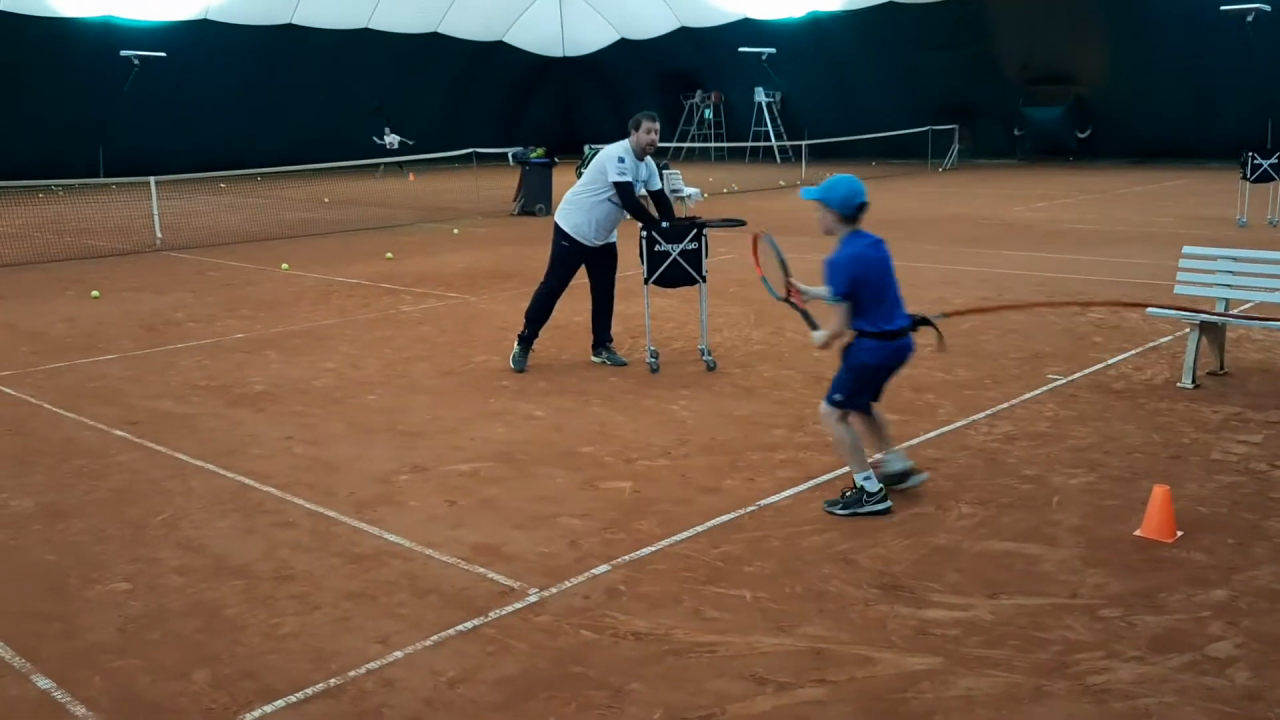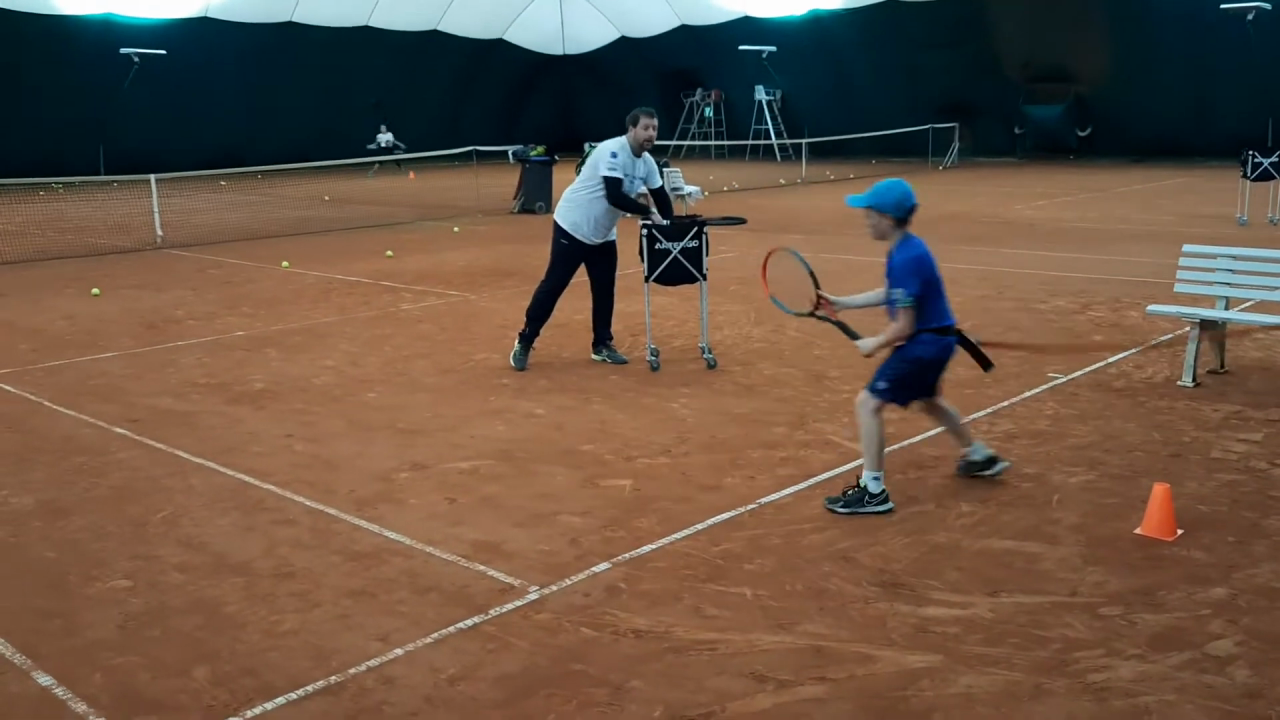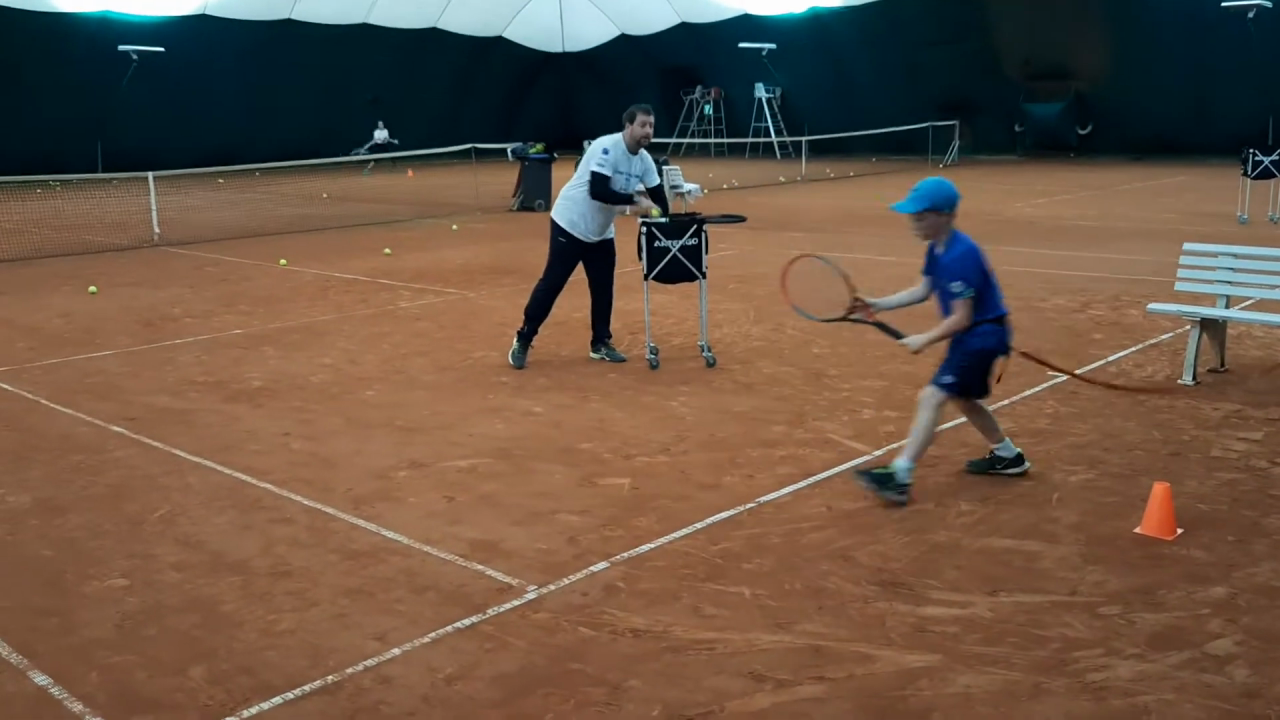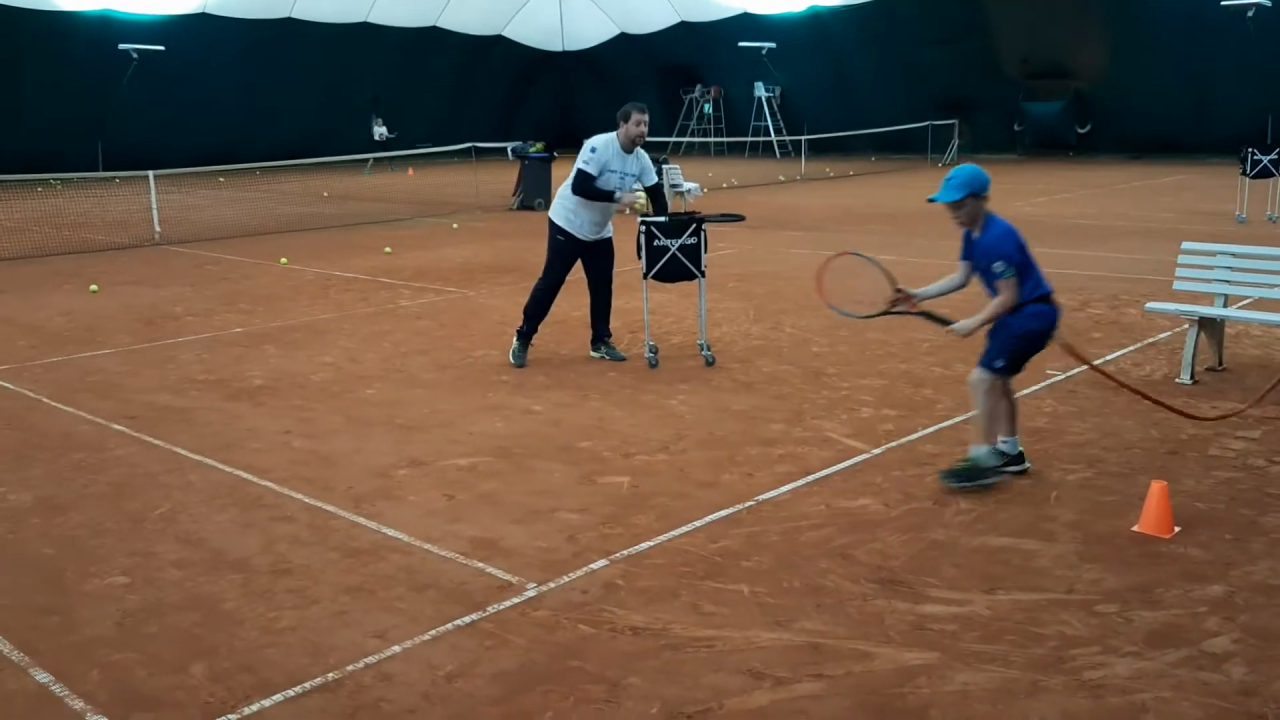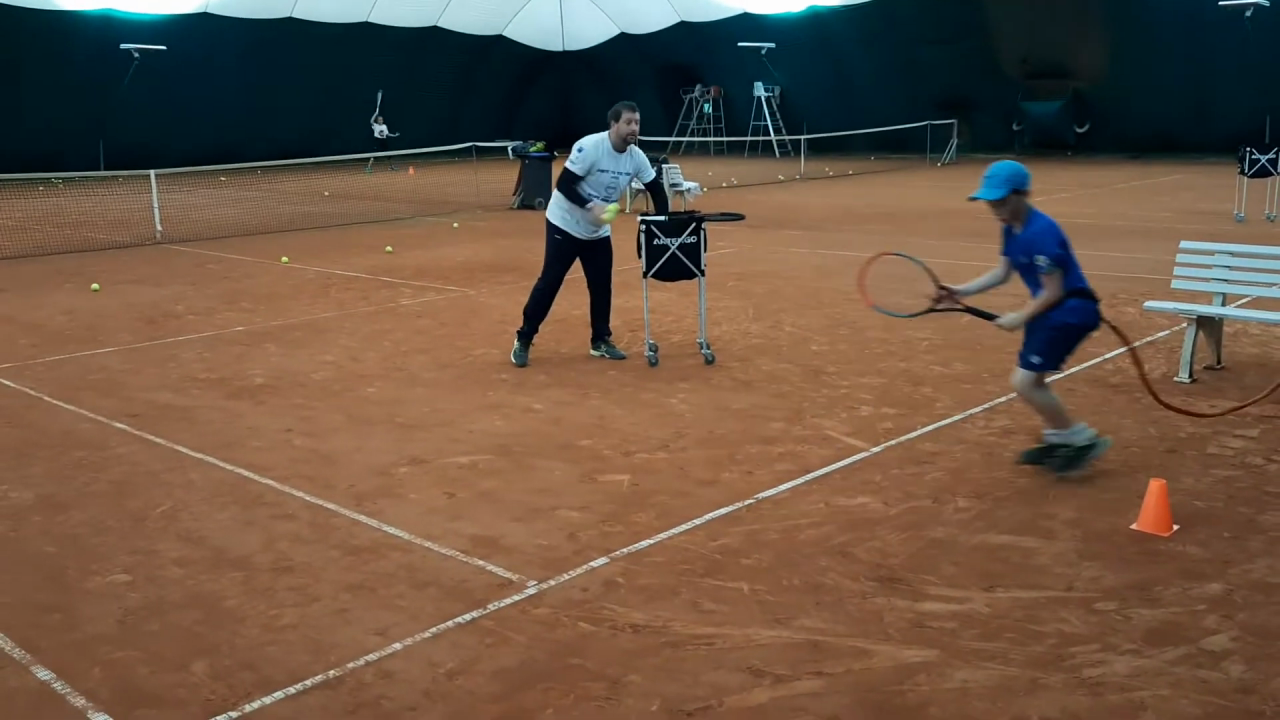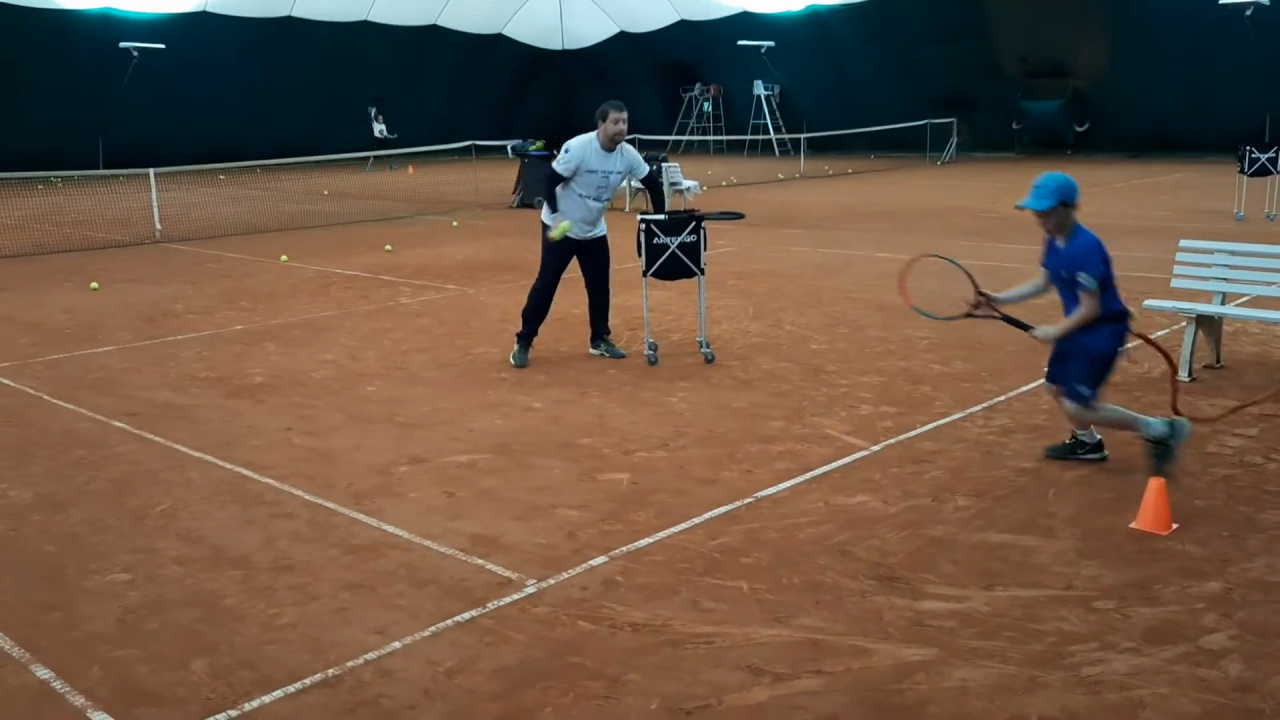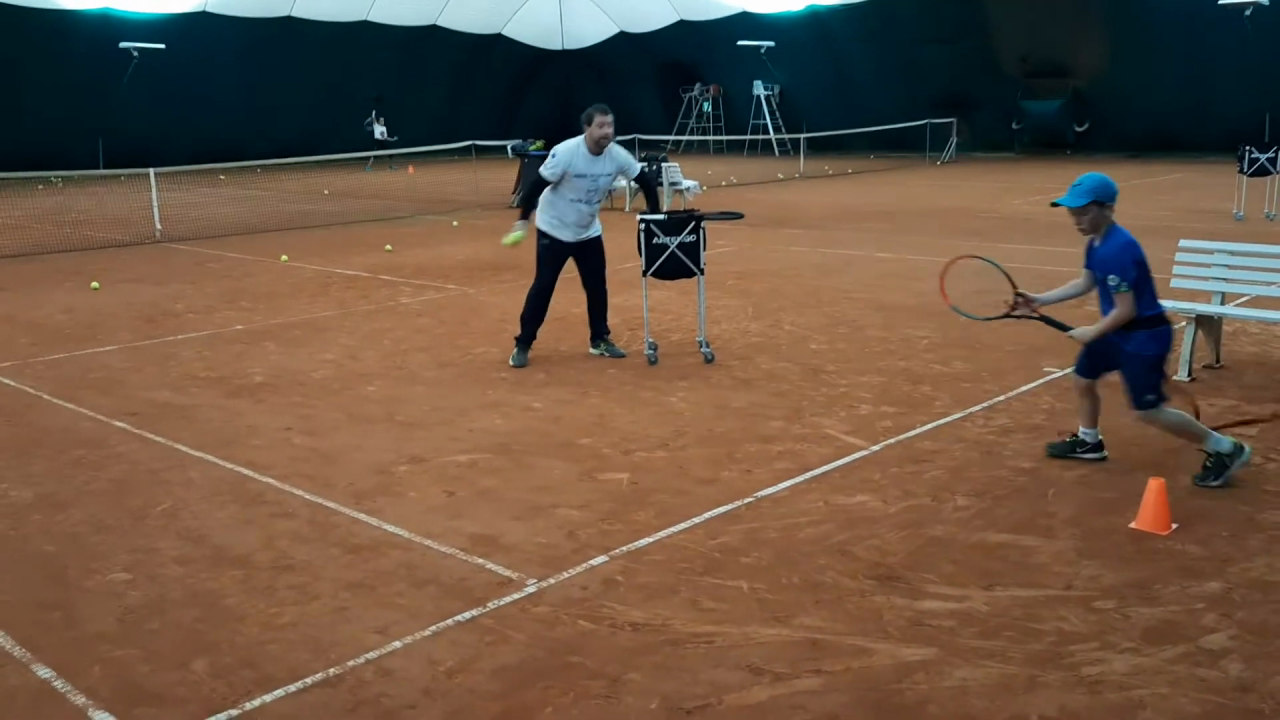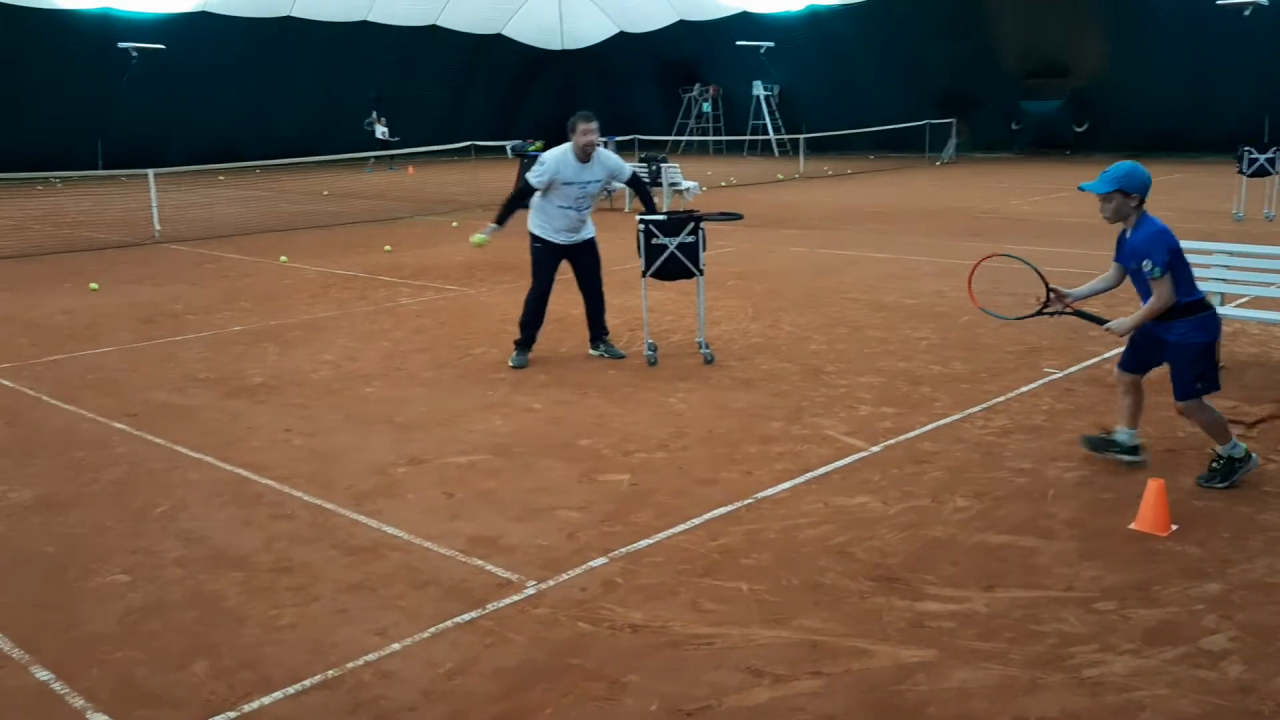
dt=0.1s
person 1, frame 1
left shoulder: (840, 260)
right shoulder: (873, 244)
left elbow: (841, 325)
left wrist: (822, 339)
right wrist: (811, 292)
left hip: (874, 347)
right hip: (895, 340)
left knee: (832, 413)
right knee: (859, 403)
left ankle: (871, 492)
right ankle: (896, 467)
person 1, frame 2
left shoulder: (905, 260)
right shoulder: (910, 249)
left elbow: (904, 325)
right elbow: (888, 297)
left wrist: (874, 344)
right wrist: (842, 302)
left hip: (924, 343)
right hip: (934, 338)
left knee: (867, 404)
right knee: (927, 401)
left ankle: (873, 491)
right ankle: (981, 457)
person 1, frame 3
left shoulder: (961, 256)
right shoulder: (937, 248)
left elbow: (963, 317)
right elbow: (922, 291)
left wrist: (923, 341)
right wrist: (877, 304)
left hip: (984, 335)
right hip: (974, 334)
left knee: (931, 399)
right knee: (965, 399)
left ankle: (898, 476)
right ankle: (1008, 455)
person 1, frame 4
left shoulder: (999, 237)
right shoulder: (973, 234)
left elbow: (1009, 296)
right elbow: (961, 277)
left wrist: (973, 324)
right wrist: (917, 294)
left hip: (1033, 315)
right hip: (1017, 315)
left knee: (980, 381)
right knee: (996, 382)
left ankle: (983, 460)
right ankle: (1009, 452)
person 1, frame 5
left shoulder: (1042, 233)
right shoulder: (1011, 229)
left elbow: (1054, 291)
right elbow: (1002, 273)
left wrist: (1019, 317)
right wrist: (961, 290)
left hip: (1069, 312)
right hip: (1049, 311)
left knee: (1023, 381)
right knee: (1031, 379)
left ankle: (1081, 440)
right ankle: (1059, 440)
person 1, frame 6
left shoulder: (1084, 248)
right shoulder: (1055, 241)
left elbow: (1091, 308)
right elbow: (1042, 282)
left wrist: (1056, 331)
right wrist: (1002, 298)
left hip: (1099, 331)
right hip: (1080, 328)
left knee: (1078, 407)
right knee: (1057, 388)
left ankle: (1162, 430)
right ankle: (1088, 441)
person 1, frame 7
left shoulder: (1119, 250)
right shoulder: (1096, 243)
left elbow: (1127, 308)
right elbow: (1085, 283)
left wrist: (1091, 333)
right wrist: (1042, 299)
left hip: (1146, 335)
right hip: (1119, 331)
left knee: (1149, 412)
right knee: (1083, 381)
left ankle: (1226, 450)
right ankle: (1088, 440)
person 1, frame 8
left shoulder: (1151, 237)
right shoulder: (1127, 233)
left elbow: (1165, 296)
right elbow: (1114, 277)
left wrist: (1129, 324)
right wrist: (1072, 295)
left hip: (1188, 324)
right hip: (1158, 322)
left knee: (1187, 403)
right knee: (1126, 377)
left ankle: (1235, 454)
right ankle: (1126, 442)
person 2, frame 1
left shoulder: (648, 165)
right shoulder: (617, 155)
left elbow: (660, 200)
right elbow: (628, 201)
right wrist: (655, 227)
left hip: (604, 236)
right hip: (573, 229)
left knee: (604, 291)
right knee: (552, 287)
left ankle: (601, 347)
right ankle: (524, 344)
person 2, frame 2
left shoulder: (647, 162)
right shoulder: (612, 151)
left elbow: (661, 197)
right elbow: (615, 197)
right wrist: (650, 215)
left hip: (603, 234)
right hip: (573, 227)
left knee: (604, 289)
right knee: (553, 285)
left ankle: (601, 345)
right ankle: (524, 342)
person 2, frame 3
left shoulder: (644, 160)
right shoulder: (606, 147)
left elbow: (658, 195)
right elbow: (597, 191)
right wrist: (636, 201)
left hip: (602, 232)
right hip: (570, 225)
left knee: (603, 288)
right knee: (551, 283)
left ankle: (600, 343)
right ankle: (523, 340)
person 2, frame 4
left shoulder: (640, 158)
right shoulder: (599, 146)
left elbow: (656, 194)
right elbow: (579, 187)
right wrist: (617, 197)
left hip: (600, 231)
right hip: (568, 224)
left knee: (602, 286)
right knee: (550, 282)
left ankle: (600, 342)
right ankle: (523, 339)
person 2, frame 5
left shoulder: (636, 156)
right shoulder: (589, 146)
left elbow: (656, 189)
right elbow: (562, 183)
right wrist: (589, 206)
left hip: (599, 231)
right hip: (566, 226)
left knee: (602, 286)
right knee: (550, 282)
left ankle: (600, 341)
right ankle: (524, 339)
person 2, frame 6
left shoulder: (627, 154)
right shoulder: (577, 147)
left elbow: (653, 184)
right elbow: (550, 182)
right wrist: (556, 215)
left hip: (594, 231)
right hip: (561, 226)
left knee: (600, 285)
right knee: (546, 283)
left ankle: (599, 340)
right ankle: (523, 342)
person 2, frame 7
left shoulder: (618, 155)
right shoulder: (564, 153)
left elbow: (647, 183)
right elbow: (537, 186)
right wrist: (523, 220)
left hip: (589, 232)
right hip: (554, 230)
left knee: (597, 286)
right knee: (543, 285)
left ankle: (599, 340)
right ankle: (523, 344)
person 2, frame 8
left shoulder: (607, 159)
right shoulder: (552, 160)
left elbow: (638, 184)
right elbow: (523, 193)
left wrist: (654, 216)
right wrist: (497, 224)
left hip: (582, 234)
right hip: (546, 234)
left knee: (593, 287)
right knee: (541, 289)
left ankle: (599, 340)
right ankle: (523, 346)
